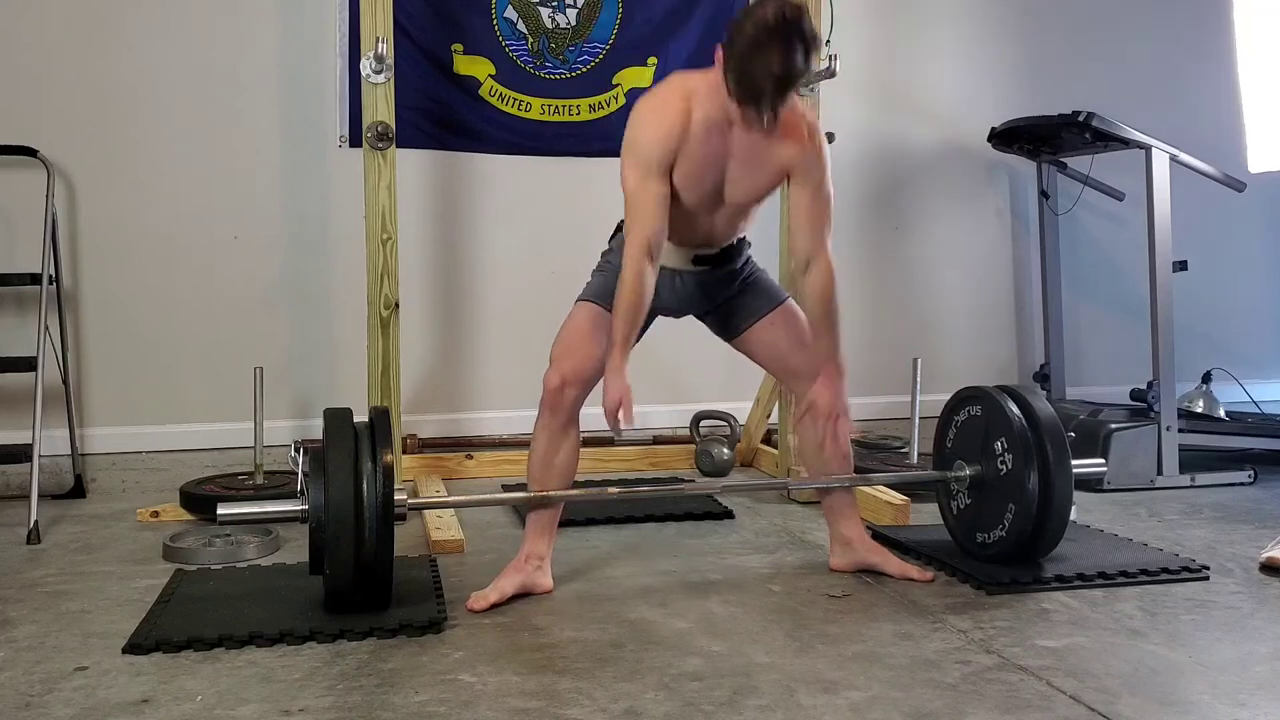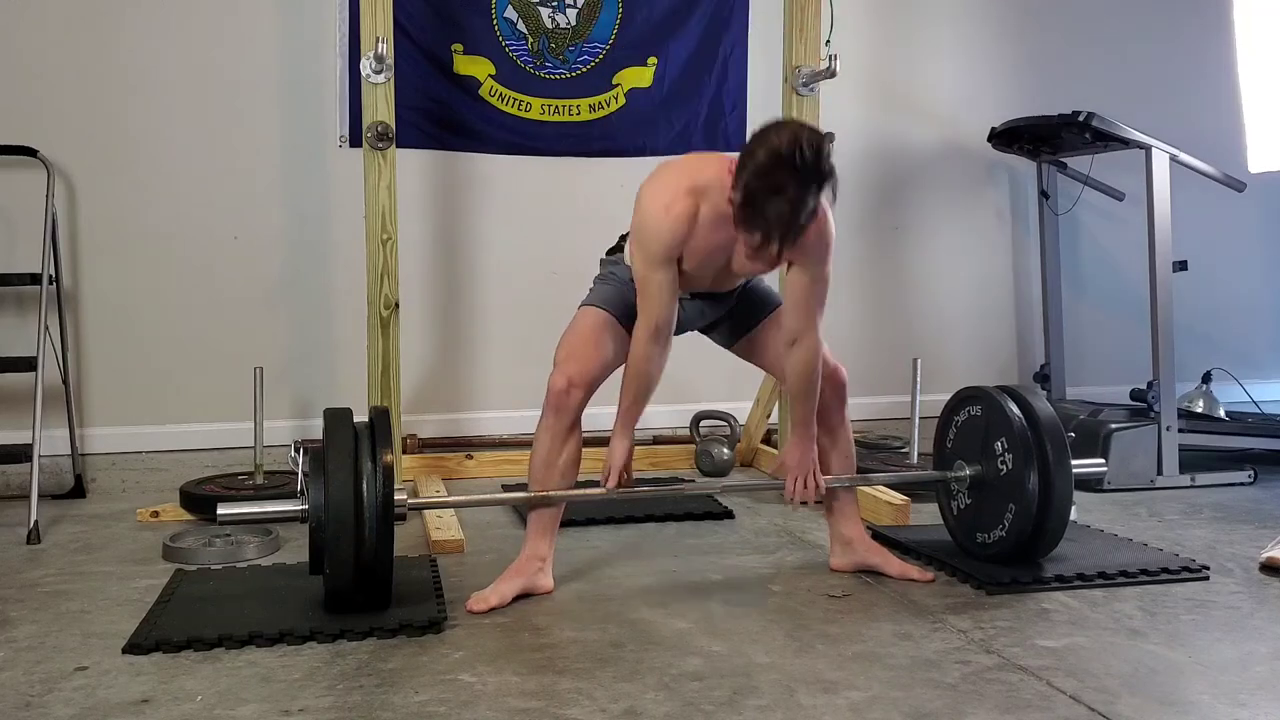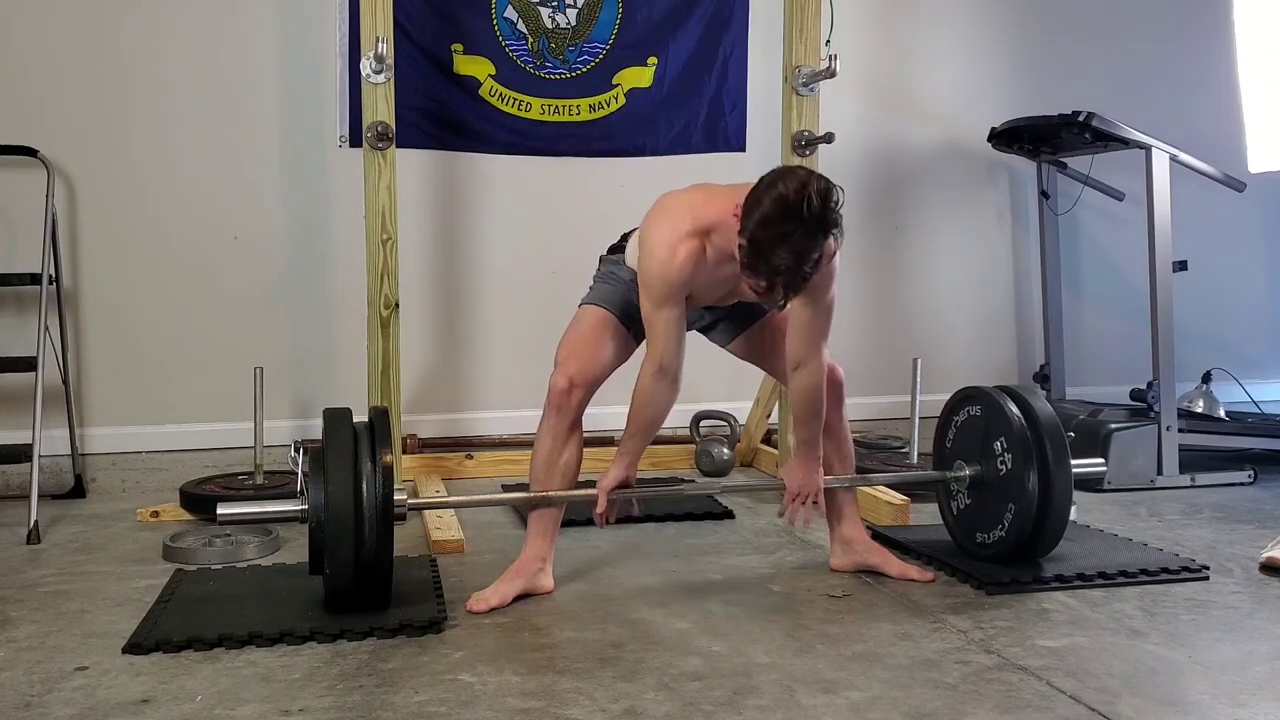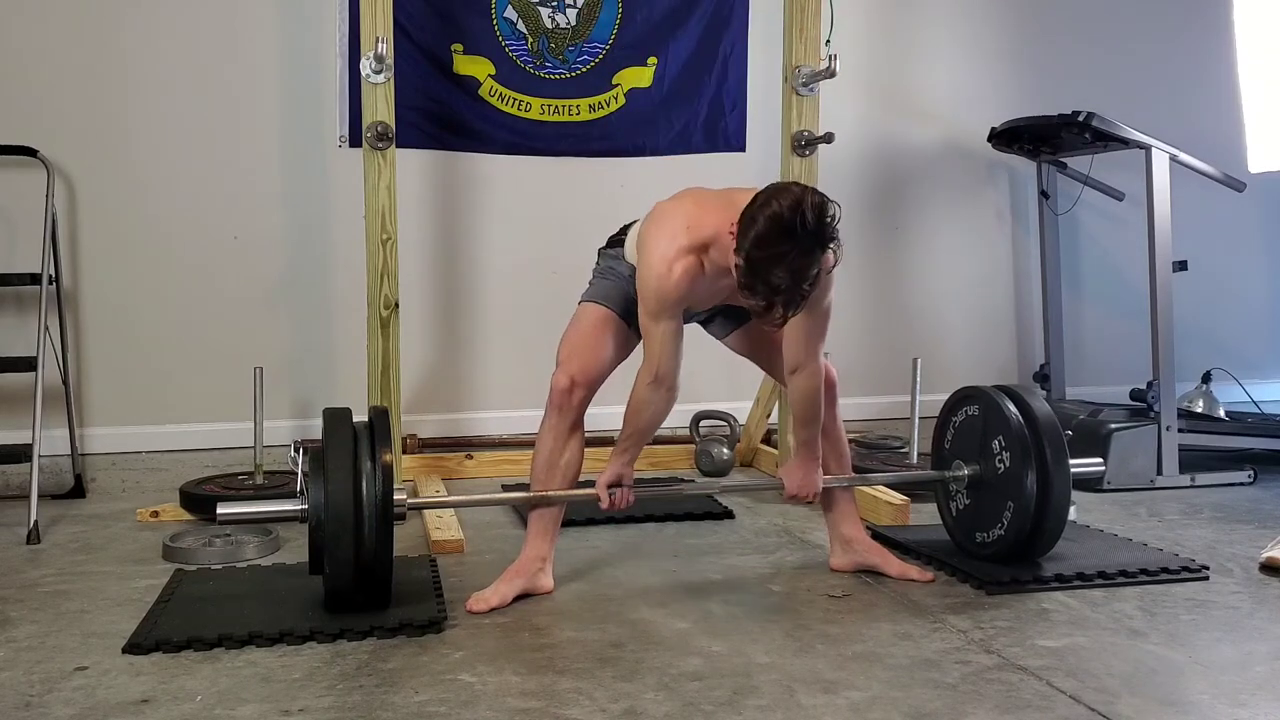
dt=0.2s
person 1, frame 1
left shoulder: (802, 139)
right shoulder: (665, 114)
left elbow: (813, 260)
right elbow: (643, 253)
left wrist: (826, 374)
right wrist: (617, 362)
left hip: (726, 269)
right hip: (641, 257)
left knee: (821, 376)
right knee: (564, 386)
left ankle: (849, 539)
right ankle: (533, 559)
person 1, frame 2
left shoulder: (813, 224)
right shoulder: (671, 201)
left elbow: (800, 339)
right elbow: (653, 334)
left wrist: (802, 437)
right wrist: (624, 434)
left hip: (728, 296)
right hip: (634, 281)
left knee: (828, 383)
right knee: (566, 386)
left ankle: (849, 540)
right ankle: (534, 561)
person 1, frame 3
left shoulder: (816, 251)
right shoulder: (675, 242)
left elbow: (806, 365)
right elbow: (662, 373)
left wrist: (807, 457)
right wrist: (625, 463)
left hip: (723, 299)
right hip: (634, 279)
left knee: (828, 383)
right knee: (568, 386)
left ankle: (850, 541)
right ankle: (535, 562)
person 1, frame 4
left shoulder: (812, 259)
right shoulder: (671, 257)
left elbow: (803, 368)
right elbow: (660, 381)
left wrist: (807, 458)
right wrist: (622, 462)
left hip: (718, 293)
right hip: (632, 270)
left knee: (822, 382)
right knee: (569, 386)
left ankle: (849, 541)
right ankle: (534, 562)
